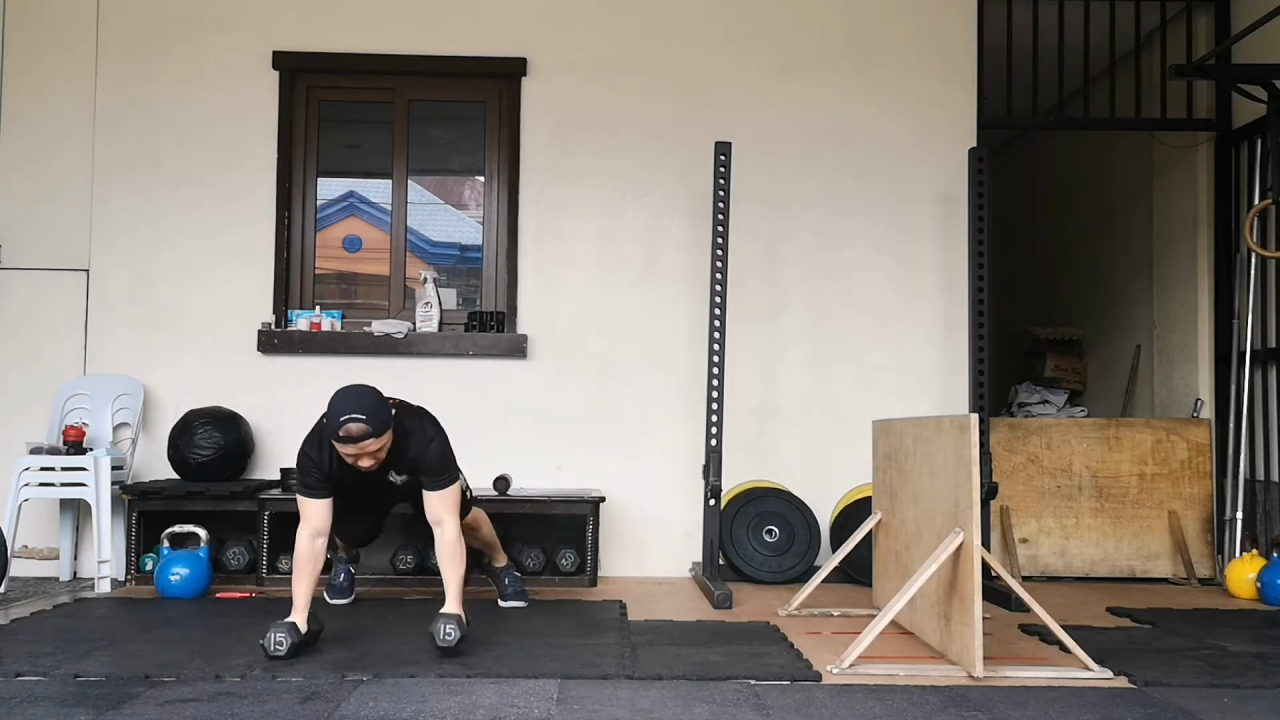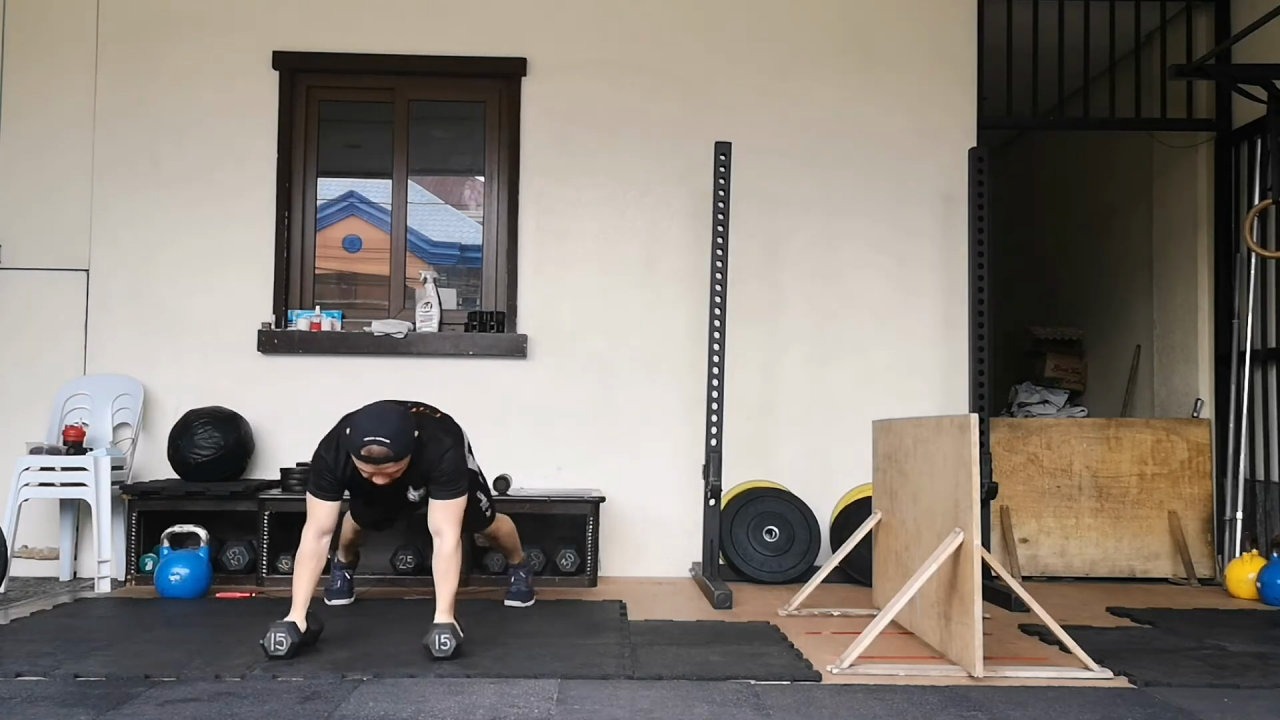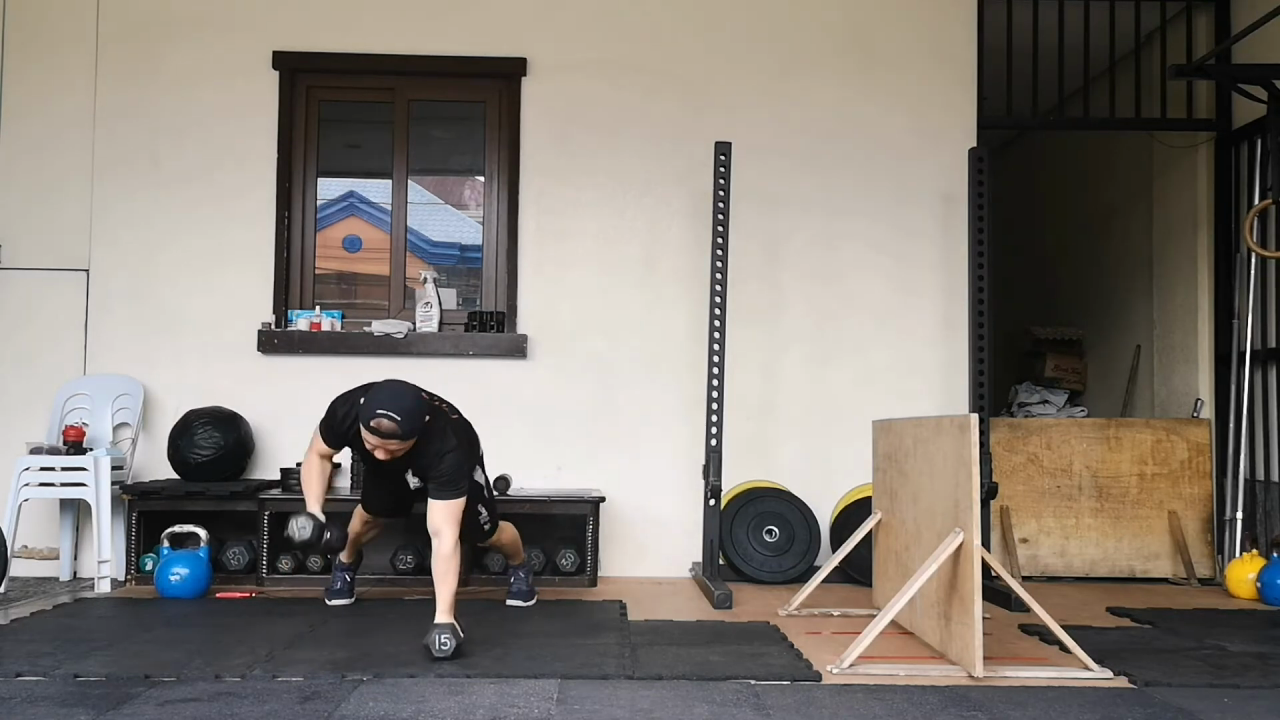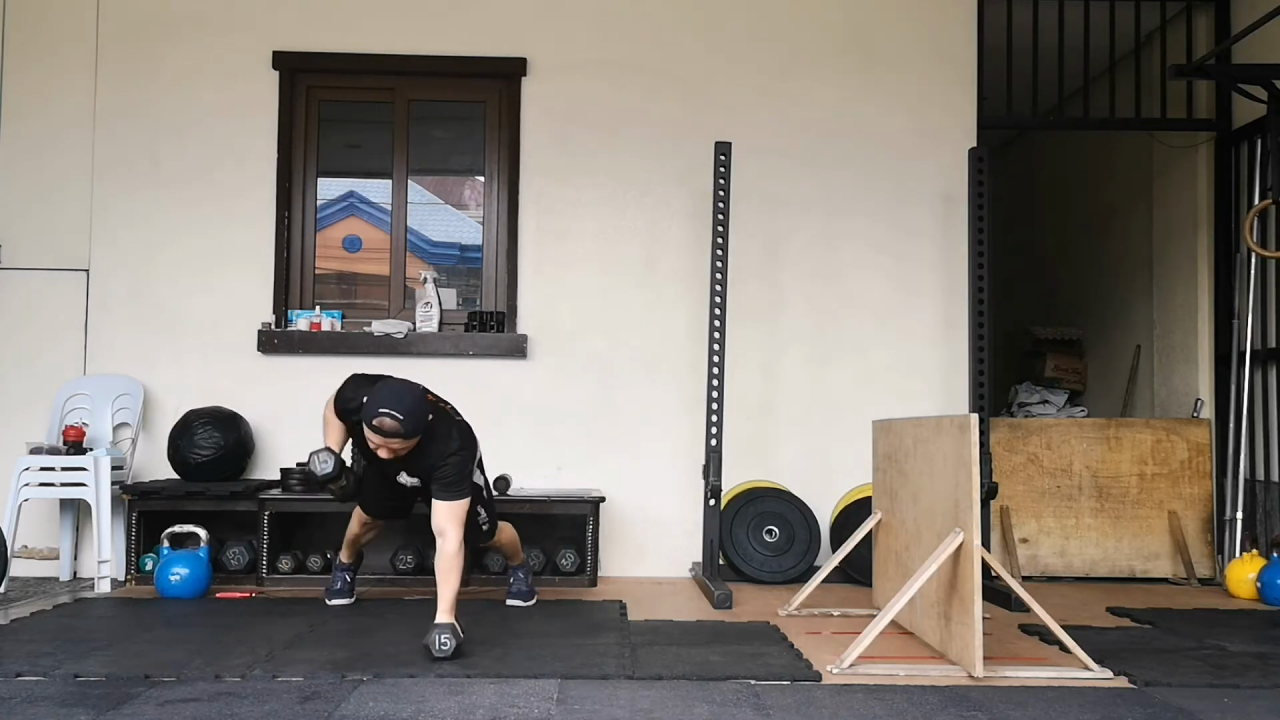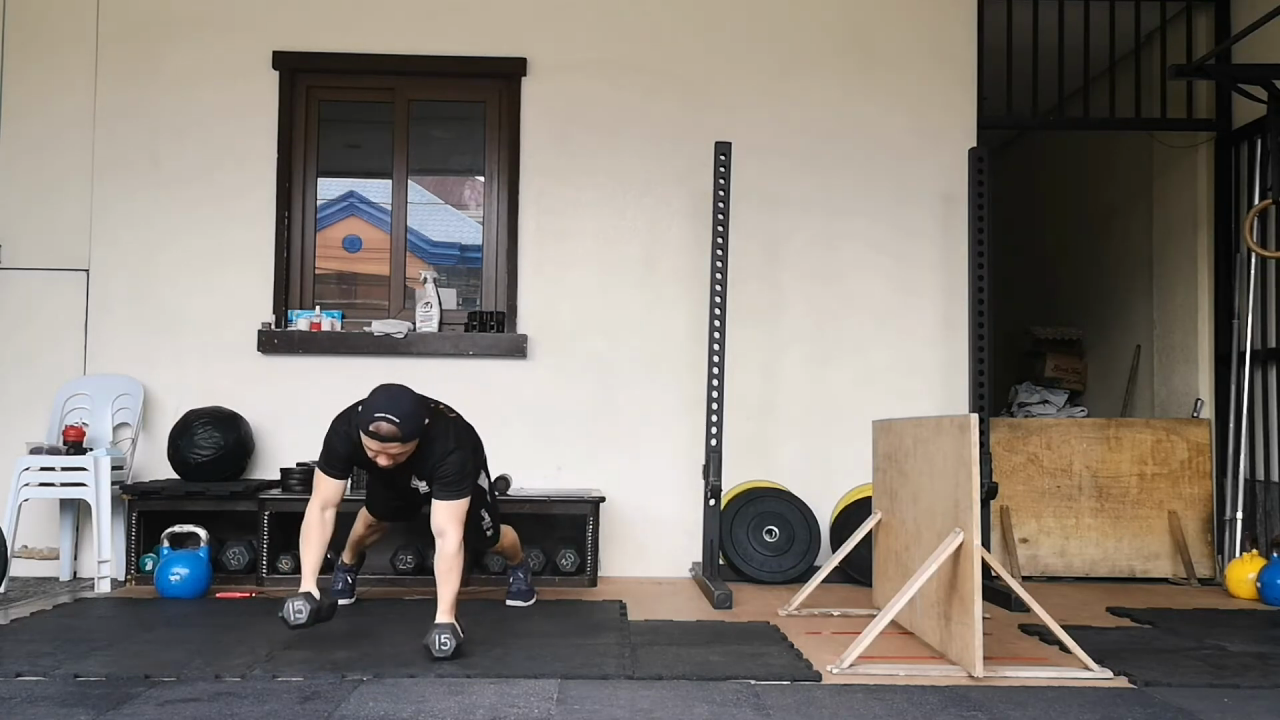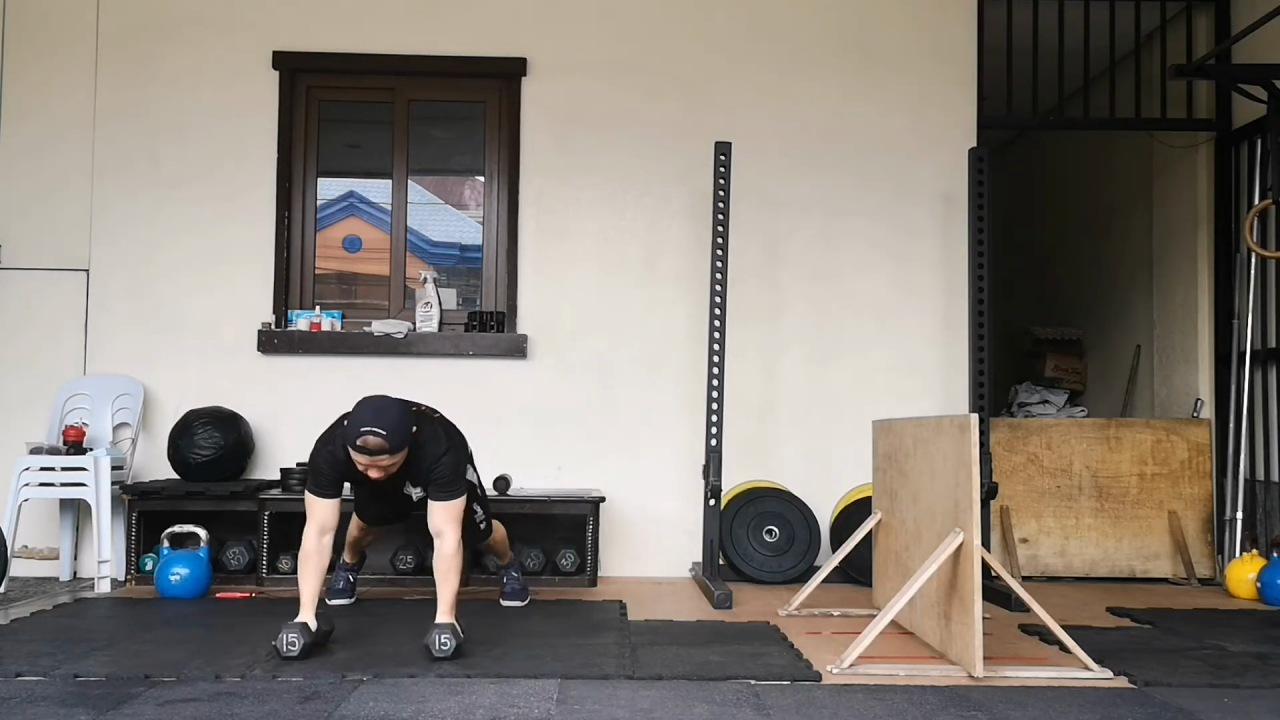
dt=0.3s
person 1, frame 1
left shoulder: (426, 438)
right shoulder: (316, 451)
left elbow: (445, 525)
right elbow: (313, 535)
left wrist: (453, 603)
right wrist: (298, 615)
left hip: (418, 473)
left knee: (465, 517)
left ankle: (500, 566)
right ankle: (345, 560)
person 1, frame 2
left shoulder: (444, 450)
right shoulder: (333, 452)
left elbow: (445, 536)
right elbow: (317, 533)
left wrist: (444, 616)
right wrist: (297, 614)
left knee: (484, 523)
left ankle: (517, 565)
right ankle: (344, 563)
person 1, frame 3
left shoulder: (450, 448)
right shoulder: (346, 411)
left elbow: (444, 535)
right elbow: (318, 456)
left wrist: (444, 615)
right wrist: (313, 512)
left hip: (449, 470)
left knee: (485, 533)
left ankle: (518, 566)
right ankle: (346, 563)
person 1, frame 4
left shoulder: (451, 448)
right shoulder: (356, 396)
left elbow: (448, 537)
right elbow: (335, 409)
left wrist: (445, 616)
left hip: (451, 468)
left knee: (484, 535)
right knee: (370, 516)
left ankle: (519, 566)
right ankle: (345, 564)
person 1, frame 5
left shoulder: (451, 449)
right shoulder: (346, 430)
left elbow: (447, 537)
right elbow: (323, 507)
left wrist: (445, 616)
right wrist: (308, 583)
left hip: (457, 473)
left knee: (485, 539)
left ankle: (518, 567)
right ankle: (347, 565)
person 1, frame 6
left shoulder: (441, 450)
right shoulder: (330, 449)
left elbow: (446, 537)
right elbow: (319, 532)
left wrist: (445, 616)
right wrist: (306, 614)
left hip: (445, 471)
left knee: (479, 533)
left ankle: (508, 565)
right ankle: (348, 564)
